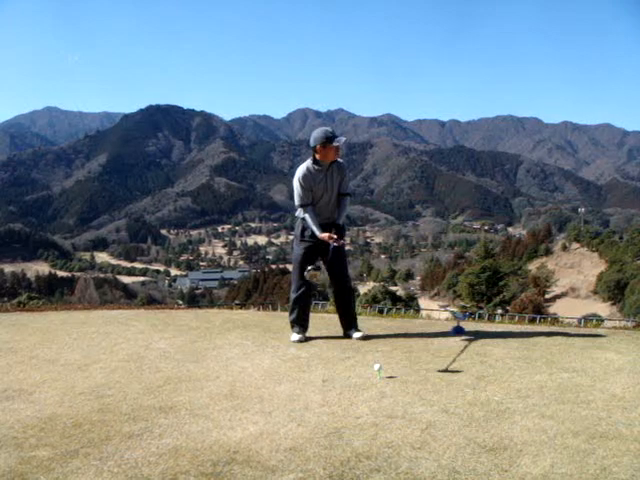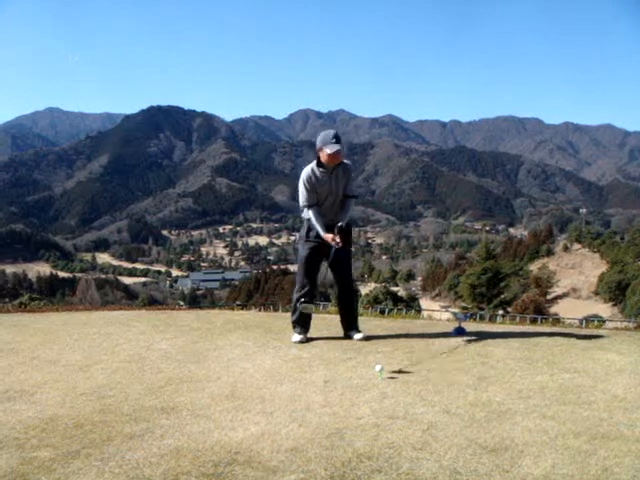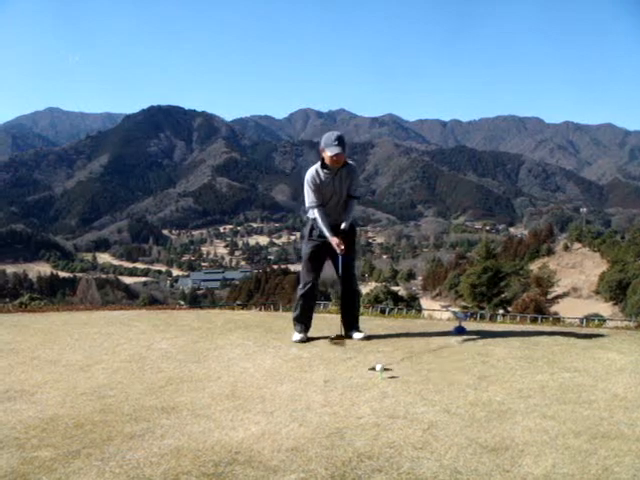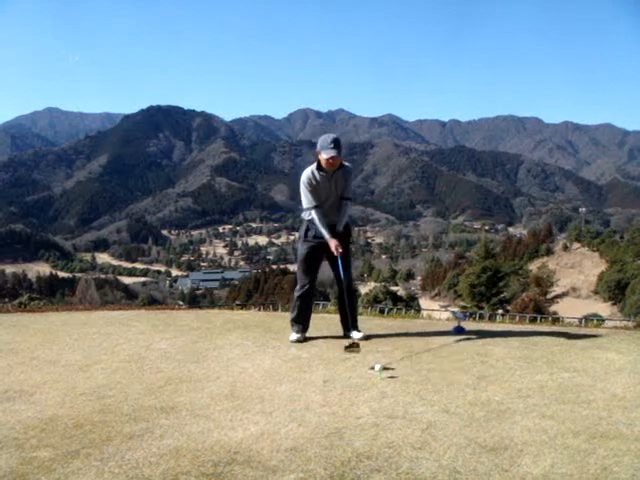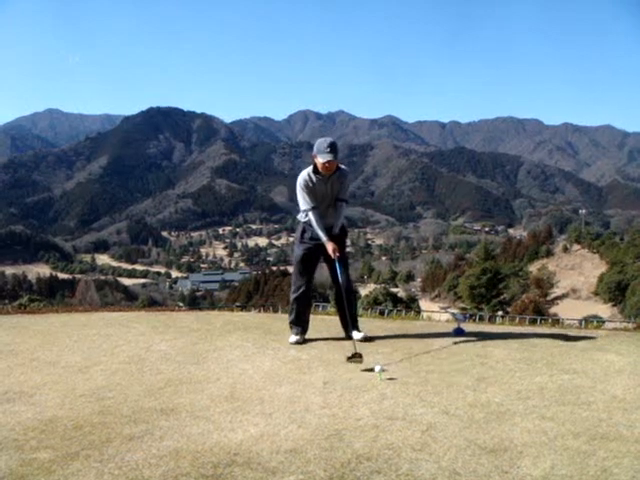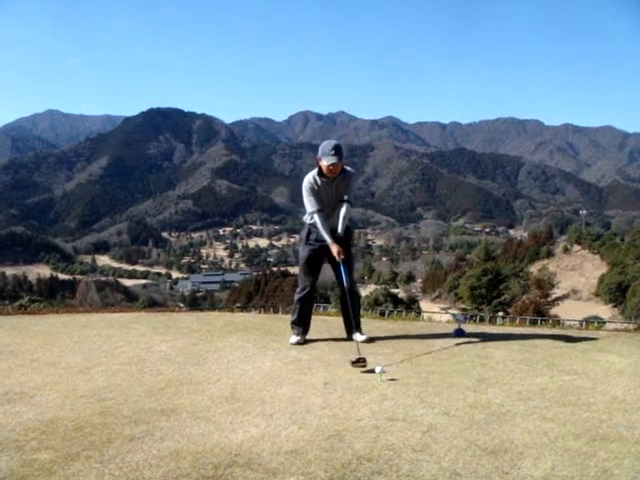
dt=0.2s
person 1, frame 1
left shoulder: (340, 167)
right shoulder: (303, 173)
left elbow: (344, 196)
right elbow: (304, 207)
left wrist: (338, 224)
right wrist: (319, 233)
left hip: (333, 227)
right hip: (308, 230)
left knee: (342, 280)
right knee: (301, 281)
left ankle: (350, 326)
right ankle: (298, 328)
person 1, frame 2
left shoulder: (346, 169)
right shoulder: (308, 174)
left elbow: (349, 198)
right elbow: (309, 208)
left wrist: (341, 225)
right wrist: (324, 233)
left hip: (339, 229)
right hip: (314, 231)
left knee: (346, 281)
right knee: (306, 281)
left ankle: (351, 327)
right ankle: (300, 328)
person 1, frame 3
left shoulder: (351, 170)
right shoulder: (313, 174)
left elbow: (352, 200)
right elbow: (316, 208)
left wrist: (344, 226)
right wrist: (330, 236)
left hip: (343, 230)
right hip: (317, 230)
left knee: (349, 281)
right knee: (309, 280)
left ankle: (351, 326)
right ankle: (301, 327)
person 1, frame 4
left shoulder: (347, 171)
right shoulder: (308, 176)
left elbow: (345, 202)
right elbow: (313, 210)
left wrist: (338, 230)
right wrist: (328, 238)
left hip: (339, 230)
right hip: (313, 231)
left knee: (345, 280)
right knee: (305, 281)
left ankle: (350, 326)
right ankle: (298, 327)
person 1, frame 5
left shoulder: (343, 174)
right shoulder: (304, 178)
left elbow: (340, 204)
right elbow: (311, 212)
left wrist: (334, 233)
right wrist: (325, 241)
left hip: (335, 231)
right hip: (309, 232)
left knee: (344, 281)
right knee: (301, 283)
left ankle: (351, 328)
right ankle: (298, 329)
person 1, frame 6
left shoulder: (349, 175)
right shoulder: (310, 181)
left elbow: (345, 205)
right elbow: (317, 214)
left wrist: (339, 235)
right wrist: (330, 243)
left hip: (340, 233)
right hip: (314, 234)
left knee: (348, 283)
right knee: (306, 283)
left ankle: (354, 329)
right ankle: (299, 329)
